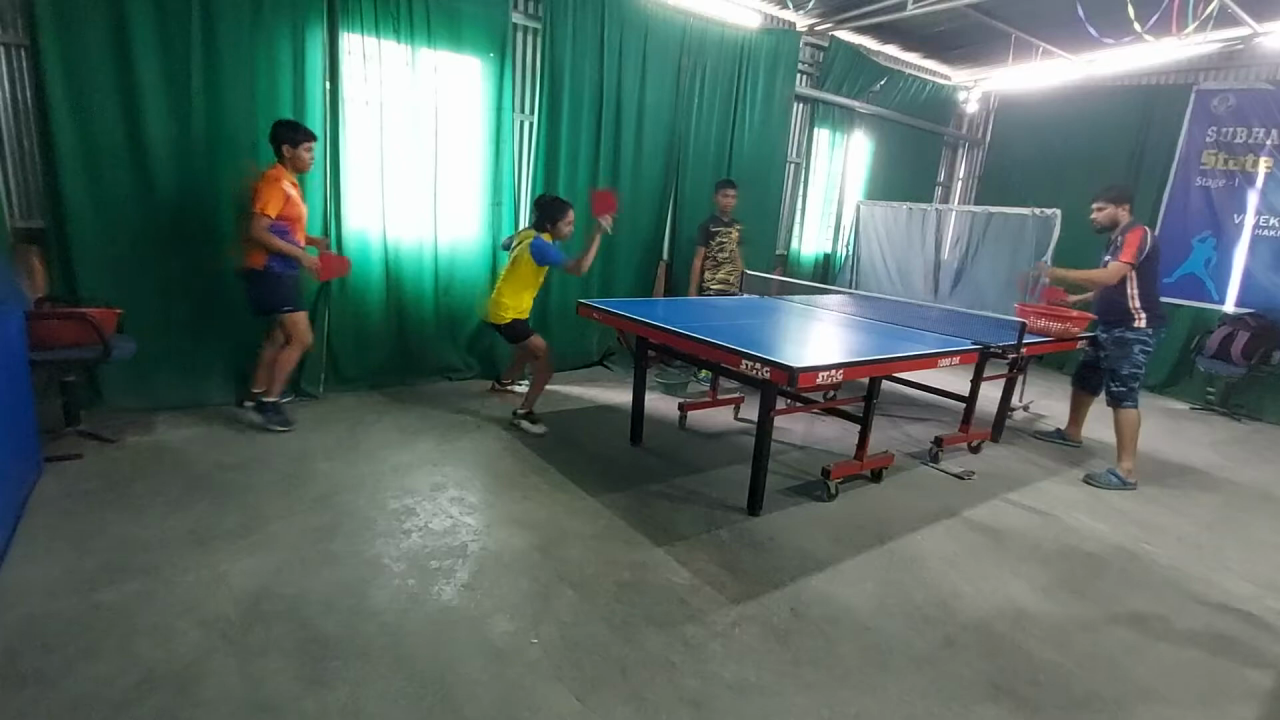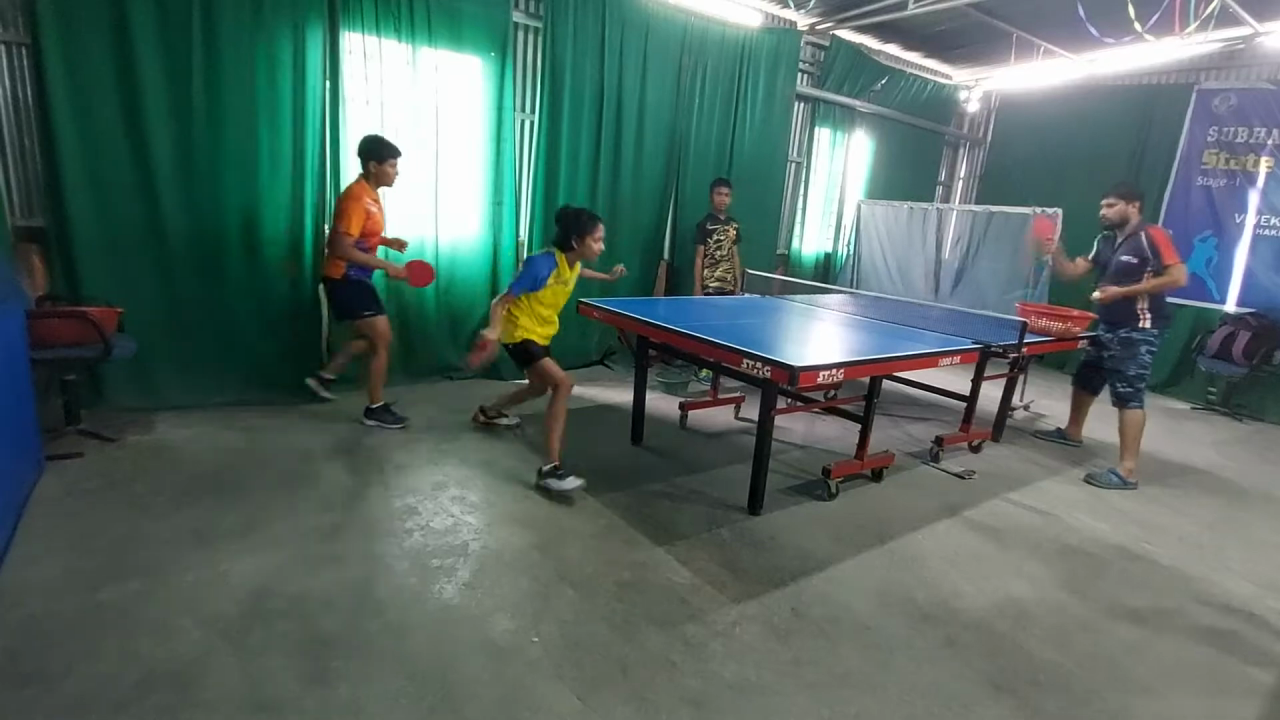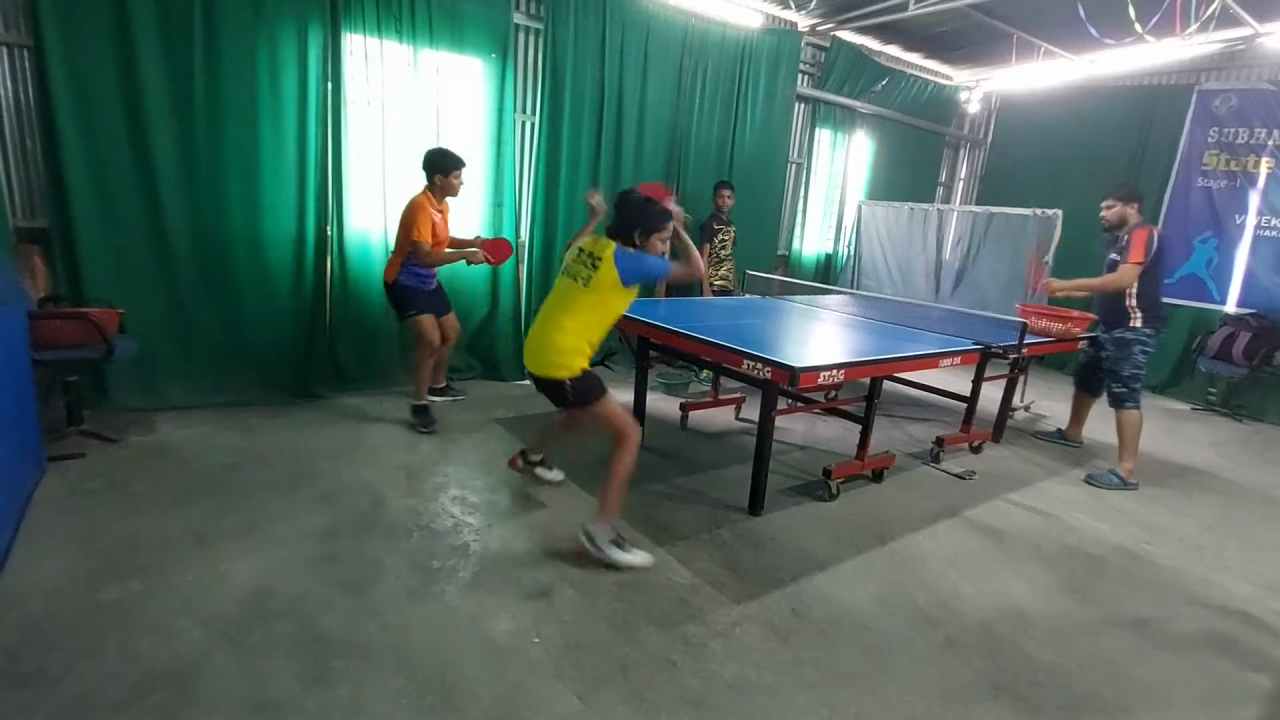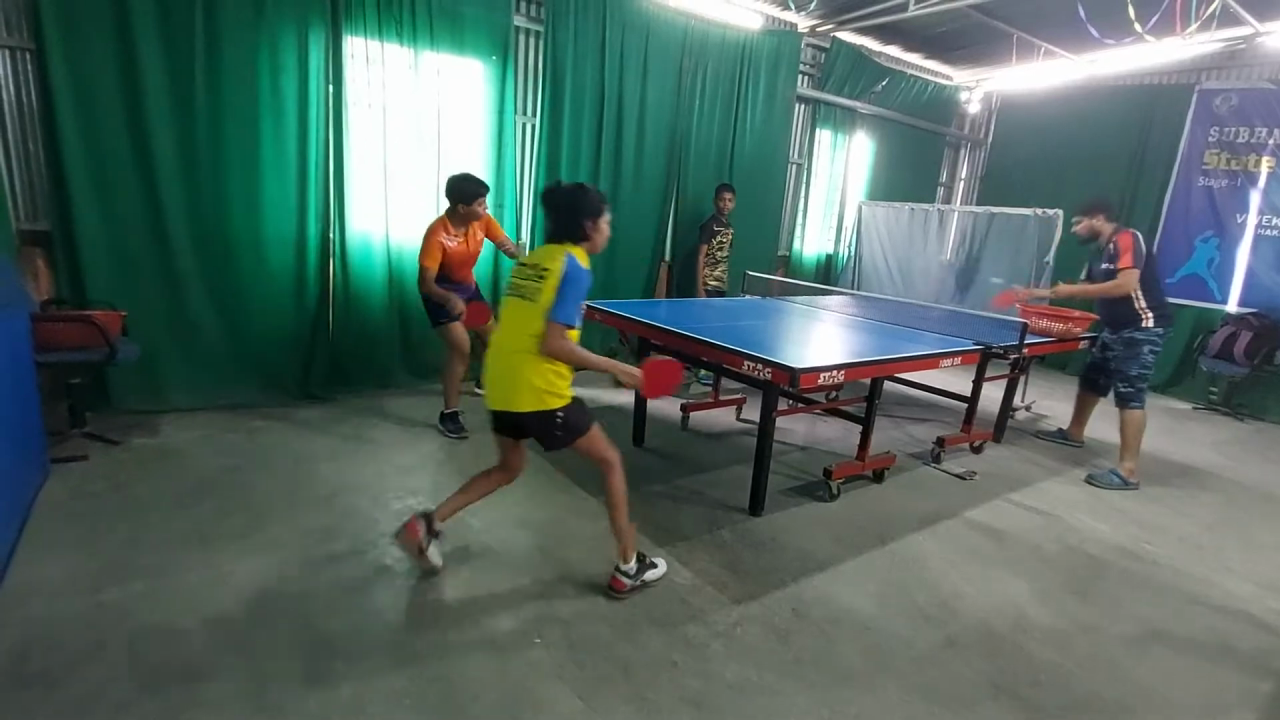
dt=0.4s
person 1, frame 1
left shoulder: (527, 235)
right shoulder: (540, 246)
left elbow: (506, 244)
right elbow: (578, 269)
right wrist: (597, 232)
left hip: (507, 309)
right hip: (507, 313)
left knee: (530, 348)
right knee: (543, 357)
left ankle: (505, 380)
right ankle: (524, 412)
person 1, frame 2
left shoulder: (572, 262)
right shoulder: (542, 264)
right elbow: (501, 302)
left wrist: (607, 277)
right wrist: (494, 328)
left hip: (540, 335)
right hip: (520, 335)
left knee: (540, 387)
right knee: (563, 382)
left ankle: (489, 412)
right ankle: (550, 468)
person 1, frame 3
left shoulder: (589, 246)
right shoulder: (626, 259)
left elbow: (573, 246)
right elbow: (695, 271)
left wrist: (595, 217)
right wrist: (679, 227)
left hip: (542, 355)
right hip: (561, 363)
left knee: (581, 411)
right knee: (628, 435)
left ankle: (531, 457)
right ankle: (602, 533)
person 1, frame 4
left shoulder: (529, 261)
right shoulder: (575, 270)
right elbow: (553, 344)
right wrist: (617, 369)
left hip: (501, 388)
right hip: (540, 395)
left knee: (508, 469)
right knee: (610, 461)
left ankle: (427, 525)
right ankle: (629, 567)
person 2, frame 1
left shoulder: (1138, 235)
right shoulder: (1116, 239)
left elbow: (1109, 277)
left wrist: (1061, 274)
right wrist: (1078, 299)
left hip: (1134, 330)
right hip: (1109, 327)
left knee: (1122, 395)
right knee: (1084, 379)
left ankle: (1125, 471)
right ankle: (1072, 432)
person 2, frame 2
left shoulder: (1154, 237)
right shoulder: (1106, 240)
left elbow: (1178, 278)
right elbow: (1072, 271)
left wrist: (1124, 291)
right wrist: (1056, 252)
left hip: (1138, 331)
right hip: (1107, 327)
left knee: (1128, 396)
right knee: (1085, 379)
left ankle: (1127, 471)
right ankle: (1073, 432)
person 2, frame 3
left shoulder: (1144, 235)
right shoulder: (1115, 239)
left elbow: (1122, 280)
left wrist: (1069, 284)
right wrist: (1067, 290)
left hip: (1134, 330)
right hip: (1108, 327)
left knee: (1124, 396)
right knee: (1086, 380)
left ankle: (1126, 471)
right ankle: (1072, 432)
person 2, frame 4
left shoulder: (1127, 240)
right shoulder: (1100, 250)
left elbow: (1127, 285)
right elbow: (1087, 287)
left wrist: (1073, 291)
right wrist: (1037, 293)
left hip: (1141, 329)
right hip: (1115, 328)
left knee: (1128, 395)
right knee: (1090, 380)
left ankle: (1127, 471)
right ankle: (1074, 432)
person 3, frame 1
left shoulder: (289, 182)
right shoulder: (274, 182)
right elbow: (256, 232)
left wrist: (310, 240)
right wrist: (300, 254)
left hip: (281, 271)
right hip: (271, 272)
left knee: (281, 334)
right knee: (301, 339)
left ankle: (259, 392)
right ankle: (267, 401)
person 3, frame 2
left shoulder: (370, 195)
right shoulder: (357, 198)
right elbow: (341, 249)
left wrist: (389, 242)
right wrist: (386, 265)
left hip: (351, 279)
right hip: (345, 279)
left knee: (370, 336)
right knee: (383, 340)
left ankle: (324, 376)
right ankle: (375, 408)
person 3, frame 3
left shoulder: (441, 205)
right shoulder: (421, 208)
right elbow: (424, 256)
left wrist: (469, 243)
right wrist: (465, 255)
left hip: (427, 281)
right hip: (405, 282)
left knee: (452, 332)
right knee: (431, 341)
left ankle: (437, 386)
right ankle: (419, 403)
person 3, frame 4
left shoulder: (482, 221)
right shoulder: (436, 235)
left elbow: (507, 246)
right elbow: (426, 282)
left wrist: (510, 248)
right wrist: (450, 299)
left hip: (467, 288)
right hip: (441, 295)
left knee: (489, 335)
right knee: (461, 347)
left ankle: (485, 382)
right ankle: (449, 413)
person 4, frame 1
left shoulder: (736, 227)
right shoulder: (707, 226)
left elbow: (737, 258)
right elbow: (698, 260)
left wrist: (740, 286)
right wrist: (692, 290)
left hip: (730, 289)
right hip: (710, 289)
right ankle: (703, 368)
person 4, frame 2
left shoulder: (733, 225)
right shoulder: (704, 224)
left elbow: (735, 256)
right elbow: (698, 259)
left wrist: (738, 285)
right wrist: (698, 289)
left hip: (728, 287)
right hip: (709, 287)
right ankle: (703, 367)
person 4, frame 3
left shoulder: (731, 226)
right shoulder: (709, 224)
right elbow: (704, 258)
left wrist: (734, 286)
right wrist: (706, 288)
left hip: (727, 286)
right hip: (713, 286)
right ankle: (704, 369)
person 4, frame 4
left shoulder: (729, 227)
right shoulder: (709, 225)
right elbow: (700, 258)
right wrist: (700, 288)
left hip: (720, 287)
right hip: (708, 286)
right ankle: (702, 368)
